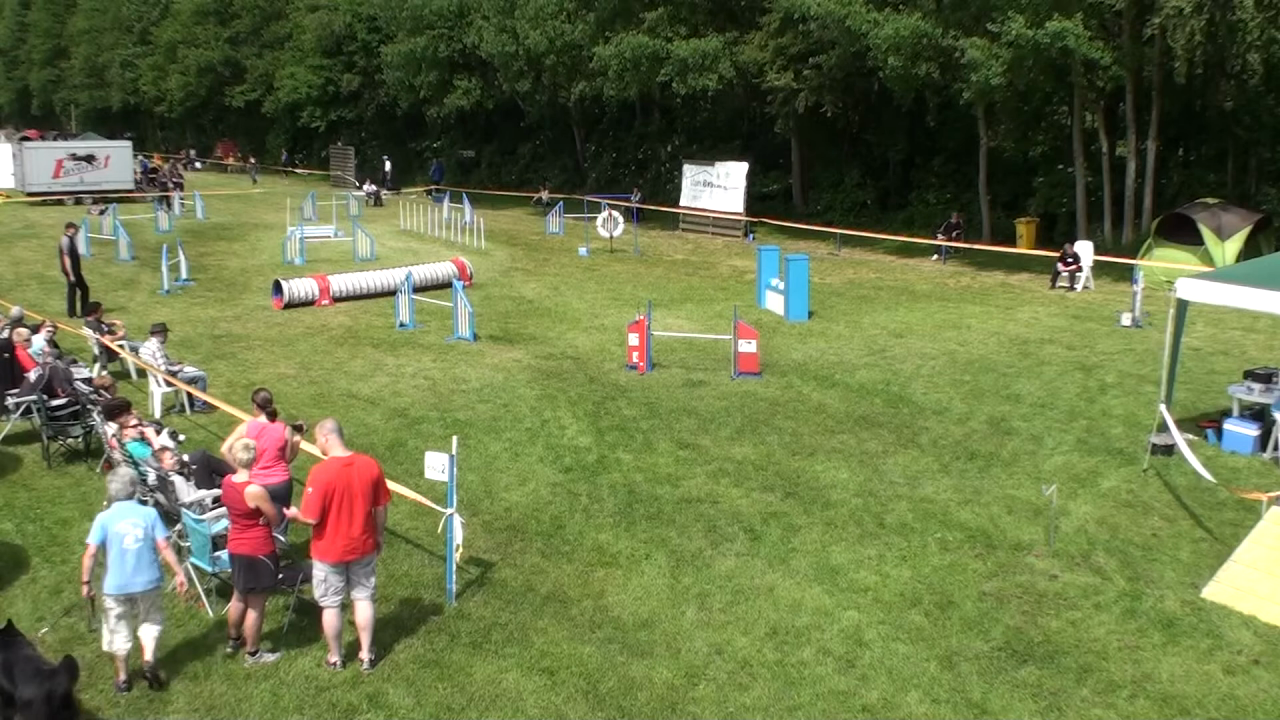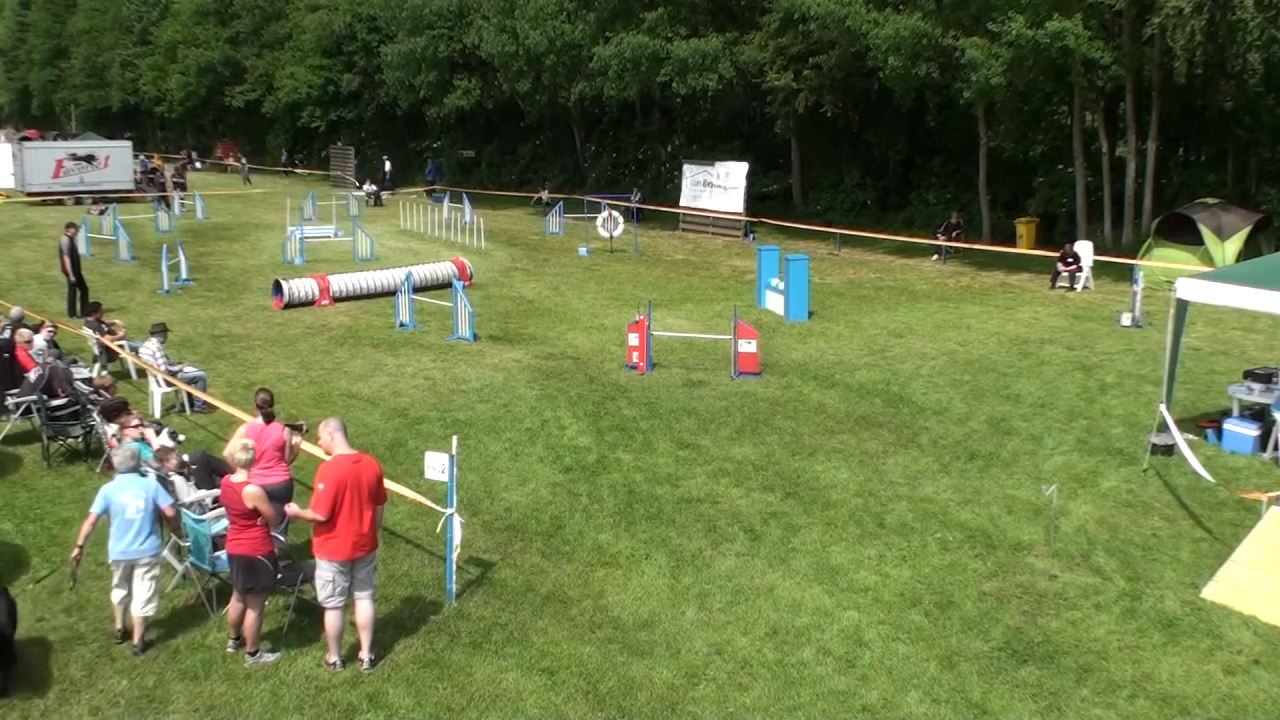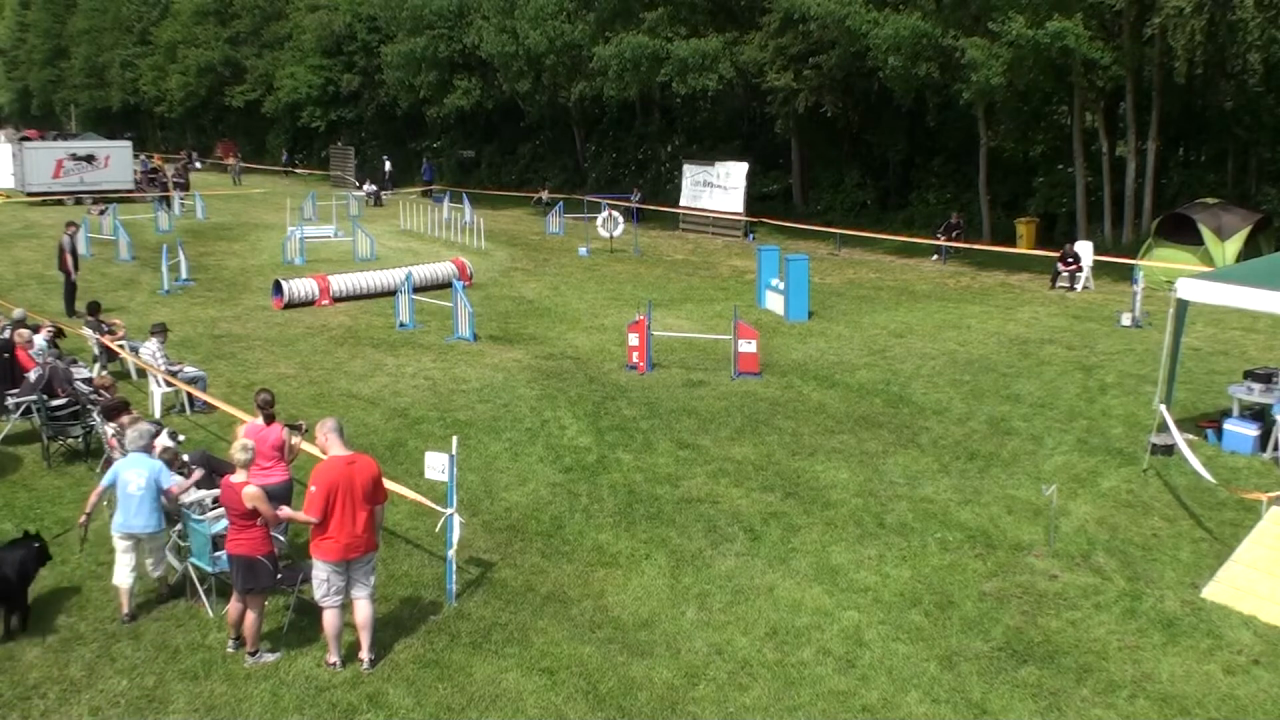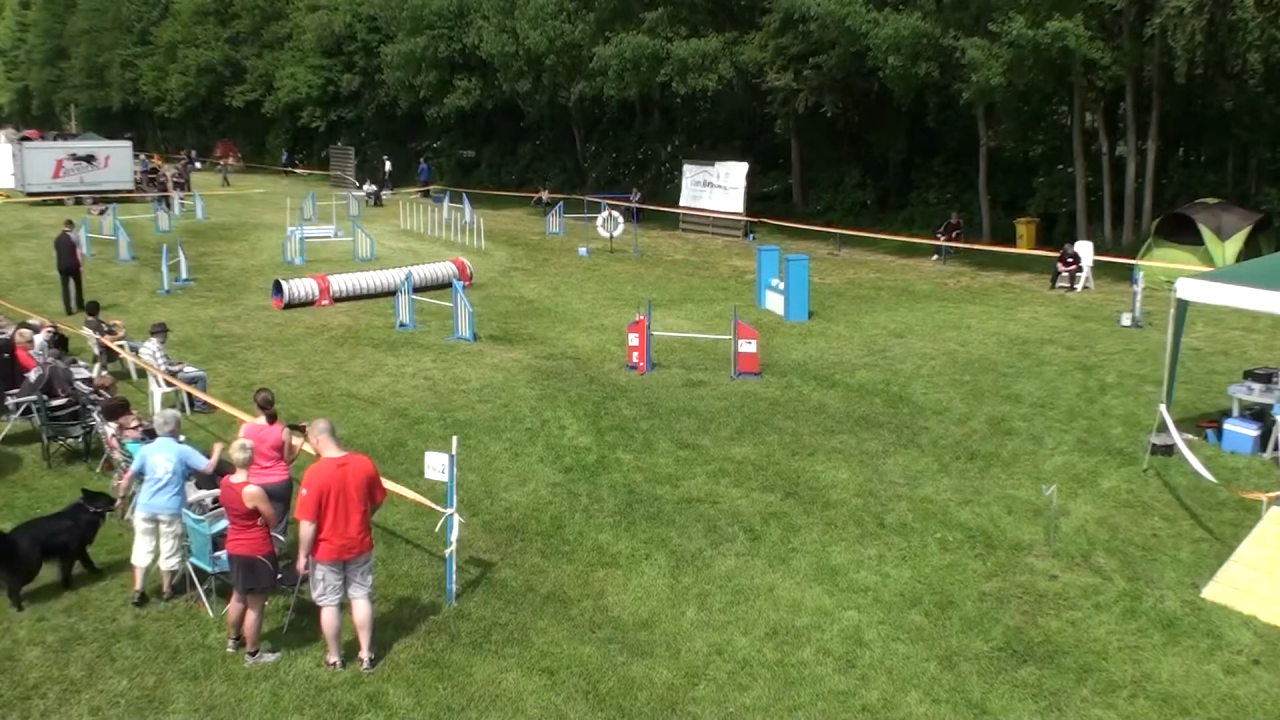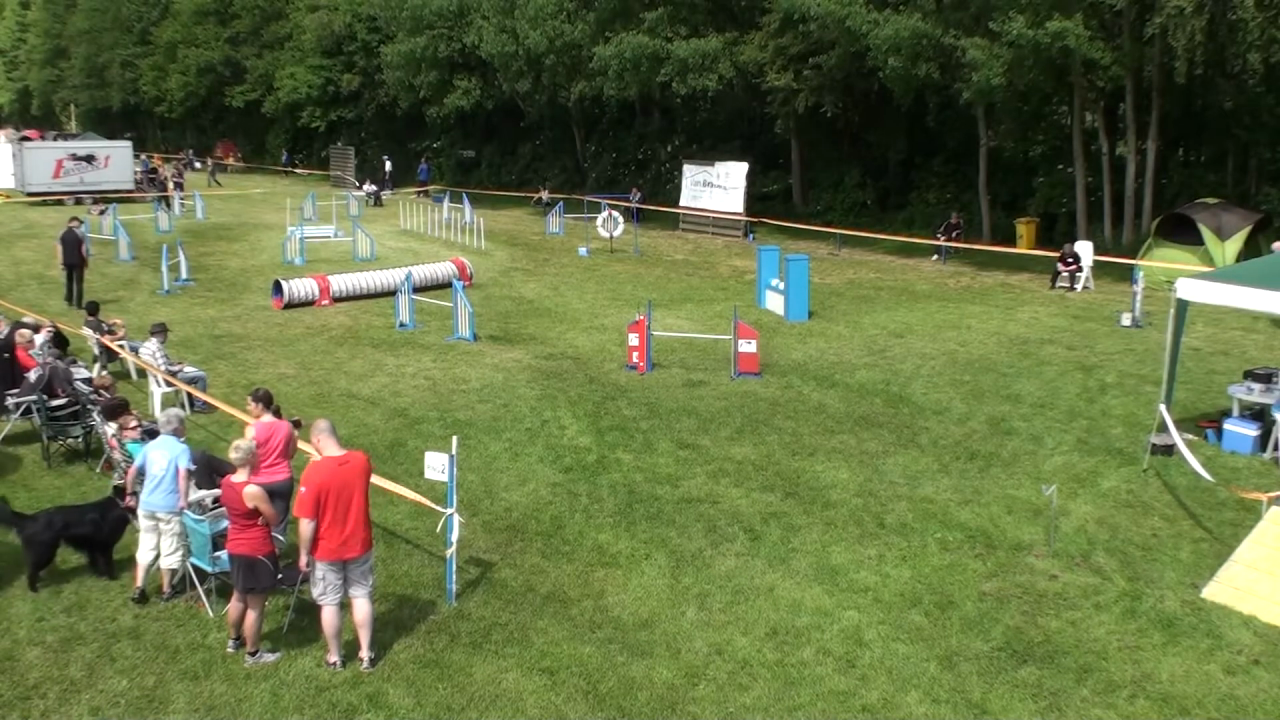
dt=0.7s
person 1, frame 1
left shoulder: (320, 472)
right shoulder: (370, 465)
left elbow: (311, 518)
right elbow: (381, 507)
left wrist: (295, 515)
right wrist: (379, 536)
left hip: (330, 550)
right hip: (363, 546)
left knee: (330, 604)
right knee: (363, 599)
left ankle: (335, 657)
right ankle: (366, 655)
person 1, frame 2
left shoulder: (330, 469)
right shoulder: (372, 464)
left elbow: (320, 515)
right elbow: (379, 507)
left wrist: (297, 512)
left hip: (334, 548)
right hip: (364, 545)
left knee: (333, 604)
right knee: (364, 598)
left ankle: (335, 657)
right ankle: (366, 655)
person 1, frame 3
left shoulder: (323, 471)
right shoulder: (370, 464)
left elbow: (314, 517)
right elbow: (379, 507)
left wrist: (291, 515)
right wrist: (375, 536)
left hip: (330, 549)
right hip: (363, 545)
left knee: (331, 604)
right knee: (362, 598)
left ankle: (334, 657)
right ankle: (366, 655)
person 1, frame 4
left shoulder: (315, 473)
right shoulder: (365, 464)
left elbow: (307, 522)
right elbow: (377, 502)
left wrist: (302, 555)
left hip: (327, 550)
right hip: (360, 545)
left knee: (329, 603)
right knee: (361, 598)
left ankle: (334, 658)
right ankle: (366, 654)
person 1, frame 5
left shoulder: (314, 472)
right shoulder: (362, 461)
left elbow: (307, 520)
left wrist: (304, 552)
left hip: (327, 550)
right hip: (360, 545)
left knee: (329, 602)
right knee: (361, 596)
left ankle: (335, 657)
right ankle: (366, 654)
person 2, frame 1
left shoulder: (227, 482)
right shoulder: (255, 490)
right elbow: (276, 519)
left hip: (236, 547)
right hip: (257, 552)
left knee: (239, 597)
right knee: (256, 606)
left ankle: (233, 640)
right ankle: (252, 654)
person 2, frame 2
left shoulder: (225, 482)
right shoulder: (253, 491)
right elbow: (274, 519)
left hip: (234, 547)
right hip: (256, 552)
left knee: (239, 597)
right knee: (255, 606)
left ankle: (233, 640)
right ankle: (253, 654)
person 2, frame 3
left shoulder: (225, 483)
right shoulder: (253, 491)
right elbow: (274, 520)
left hip: (234, 547)
right hip: (255, 553)
left knee: (238, 596)
right knee: (255, 606)
left ankle: (233, 640)
right ankle: (253, 654)
person 2, frame 4
left shoulder: (225, 483)
right shoulder: (253, 491)
right elbow: (274, 520)
left hip: (234, 547)
right hip: (256, 552)
left knee: (238, 596)
right knee: (255, 605)
left ankle: (233, 640)
right ankle: (253, 654)
person 2, frame 5
left shoulder: (226, 482)
right shoulder: (254, 491)
right elbow: (275, 519)
left hip: (235, 547)
right hip: (256, 552)
left knee: (239, 596)
right knee: (255, 606)
left ankle: (233, 640)
right ankle: (253, 654)
person 3, frame 1
left shoulder: (104, 518)
right shoulder: (150, 514)
left elbow: (90, 553)
right elbow: (164, 546)
left wrist: (86, 582)
right wrist: (179, 573)
left hip: (116, 586)
right hip: (148, 582)
left knee: (118, 631)
right knee: (151, 621)
left ankle: (123, 678)
right ankle: (149, 663)
person 3, frame 2
left shoulder: (108, 489)
right shoulder: (151, 485)
left elbow: (91, 520)
right elbow: (170, 512)
left wrist: (79, 546)
right wrist: (175, 527)
left hip: (119, 552)
right hip: (148, 551)
left knee: (120, 589)
right knee: (143, 595)
left ankle: (119, 629)
right ankle: (138, 641)
person 3, frame 3
left shoulder: (119, 465)
right shoulder: (156, 466)
left elbow: (98, 491)
right elbow: (176, 490)
left wrist: (87, 514)
right wrist: (193, 480)
left hip: (122, 526)
right hip: (150, 526)
left knee: (124, 568)
right knee: (155, 561)
left ankle: (126, 612)
right ankle: (163, 591)
person 3, frame 4
left shoulder: (146, 450)
right shoulder: (183, 451)
left elbow: (128, 476)
right elbow: (209, 467)
left wrist: (120, 497)
right wrist: (217, 450)
left hip: (145, 508)
right hip: (170, 509)
left knee: (143, 549)
right knee: (169, 551)
left ankle: (138, 591)
right ankle: (167, 590)
person 3, frame 5
left shoulder: (150, 446)
right shoulder: (181, 448)
left elbow: (132, 472)
right elbow: (183, 475)
left wrist: (129, 494)
right wrist: (183, 500)
left hip: (146, 505)
right hip: (170, 507)
left knee: (146, 547)
right knee: (170, 549)
left ankle: (139, 588)
right ankle: (167, 590)
